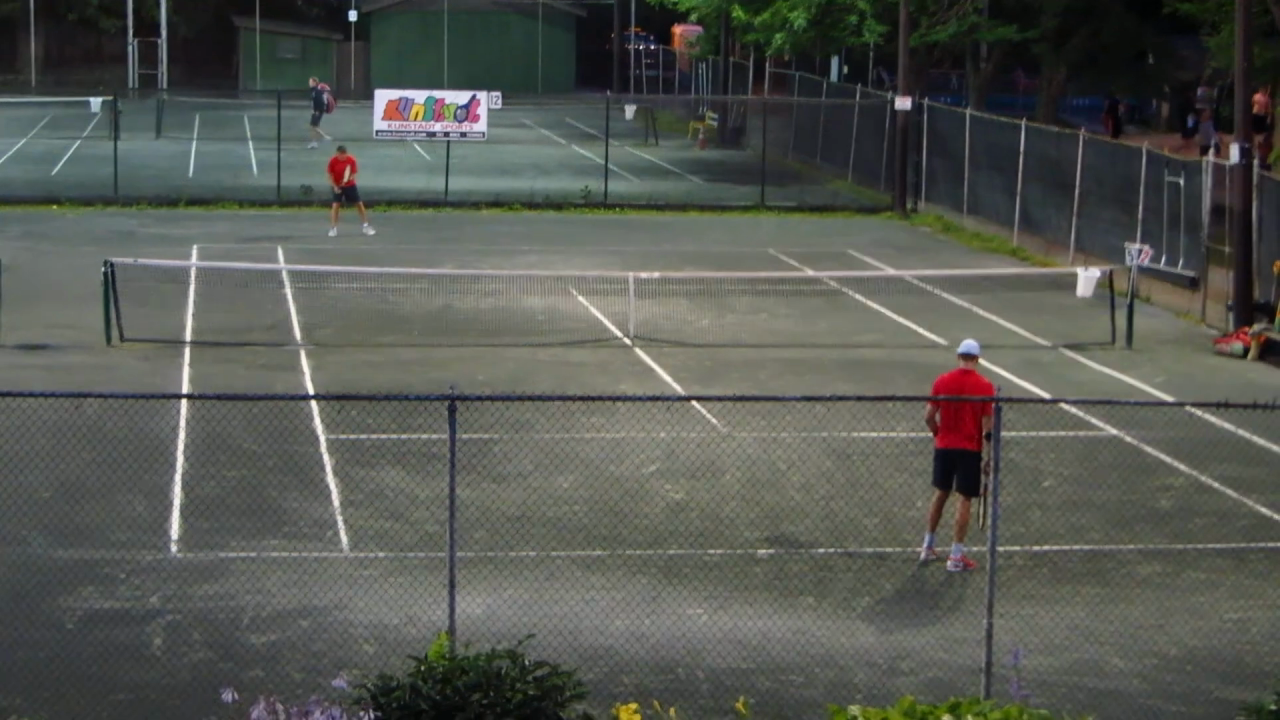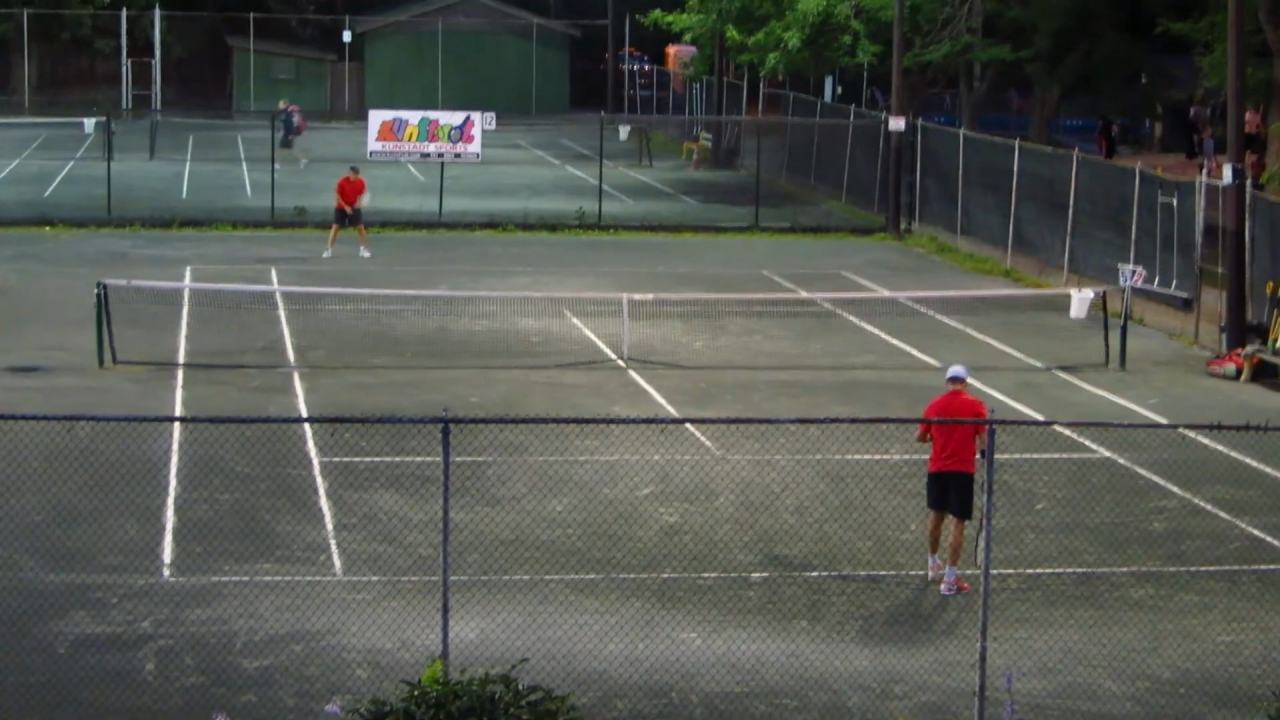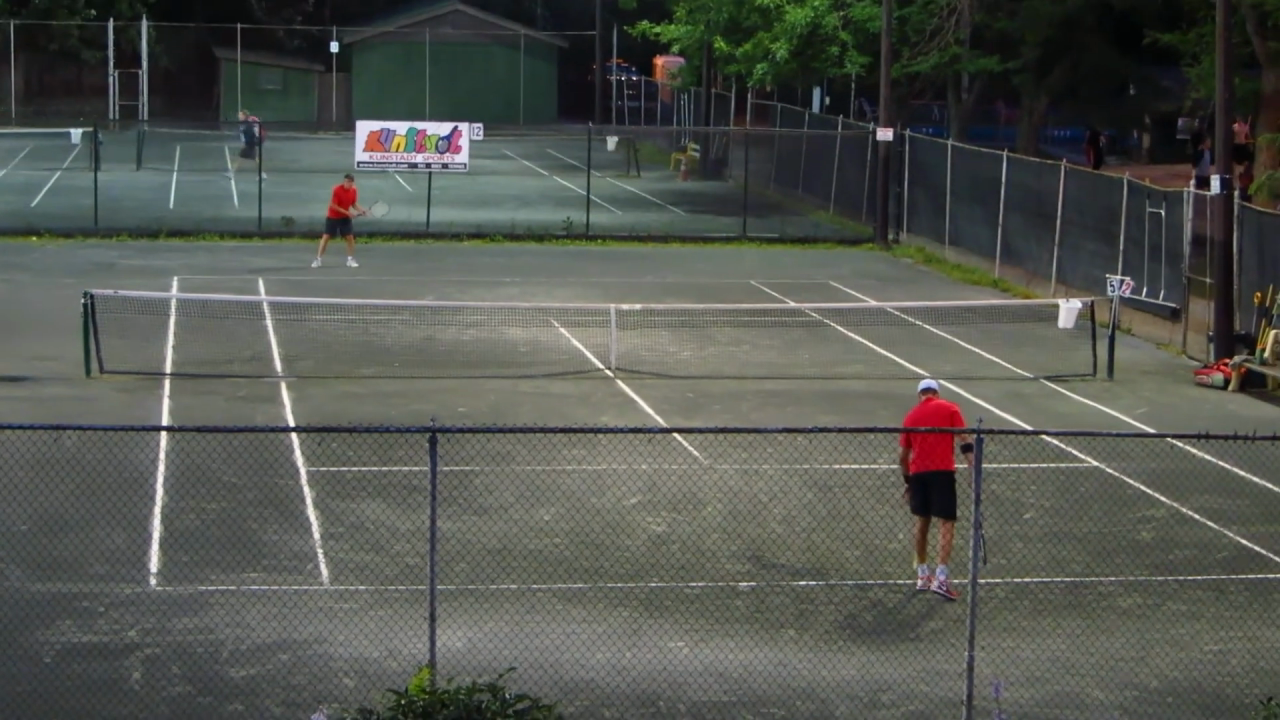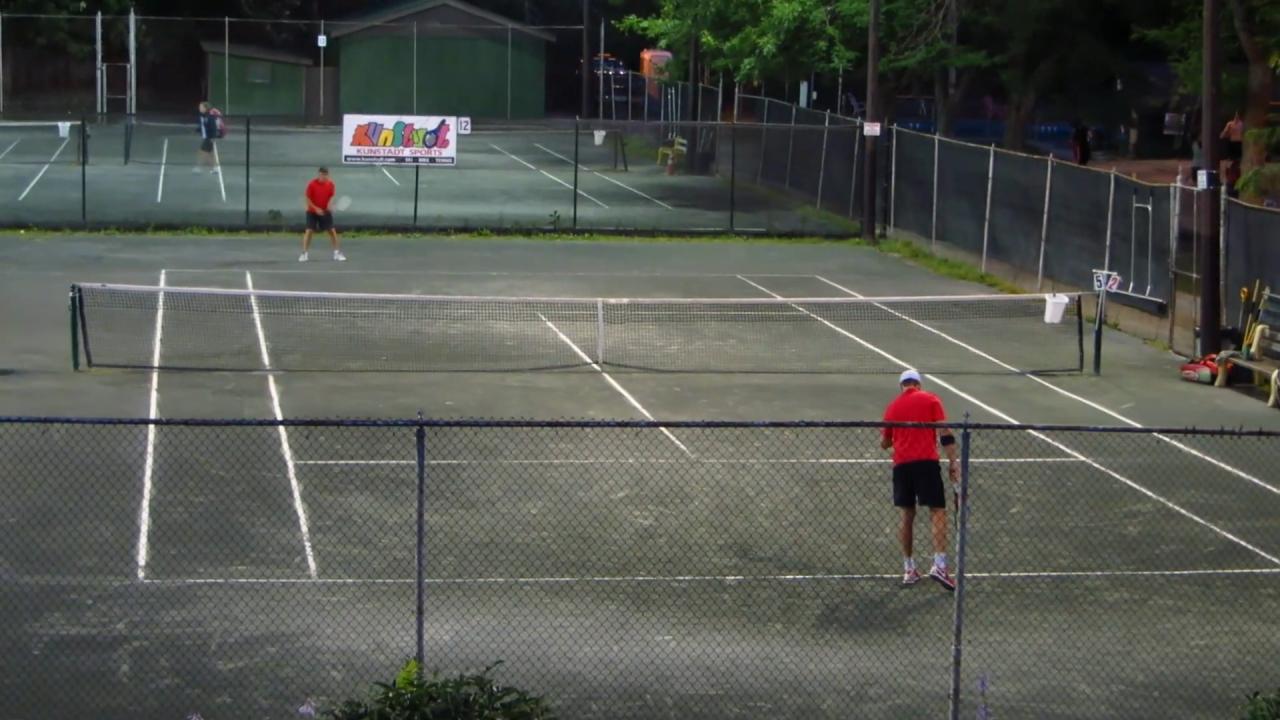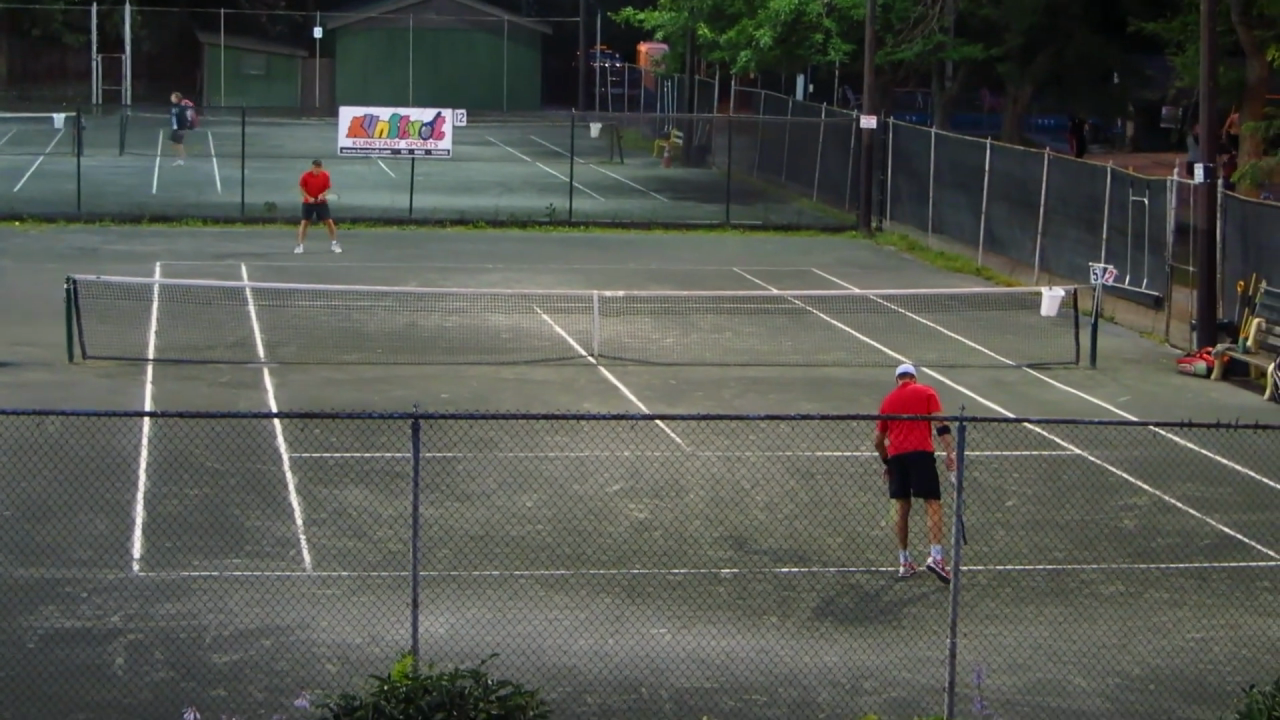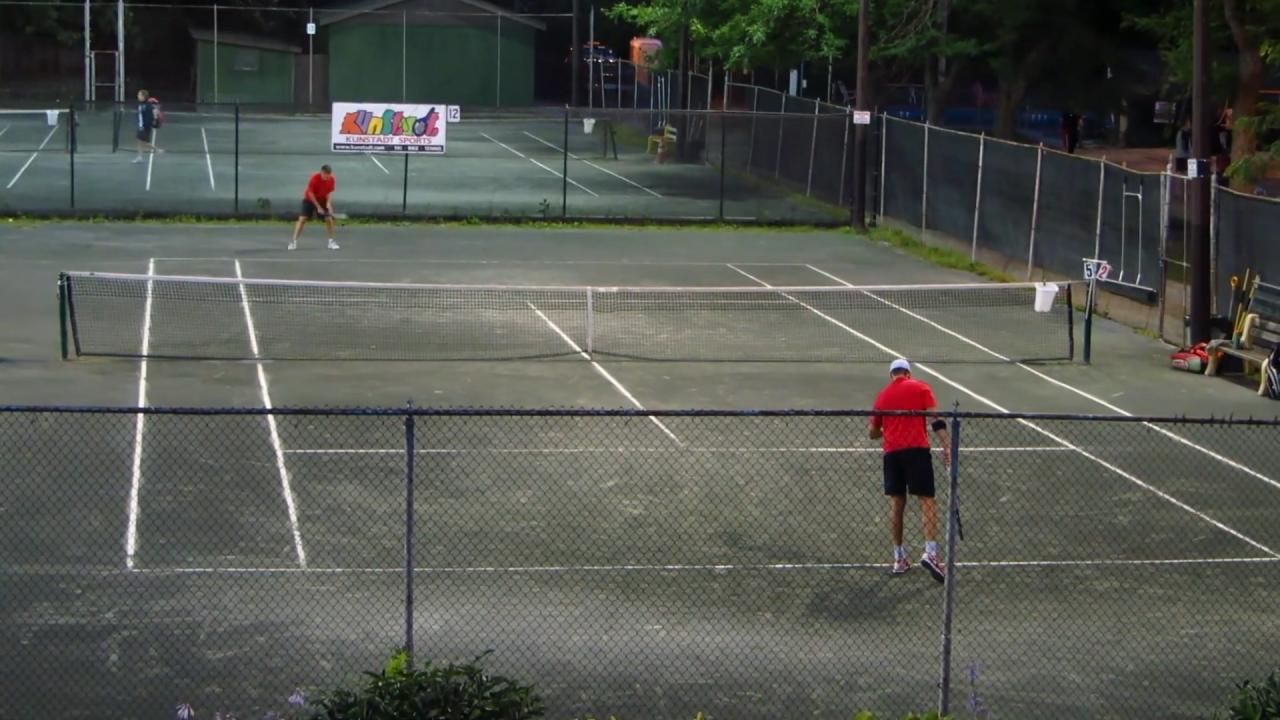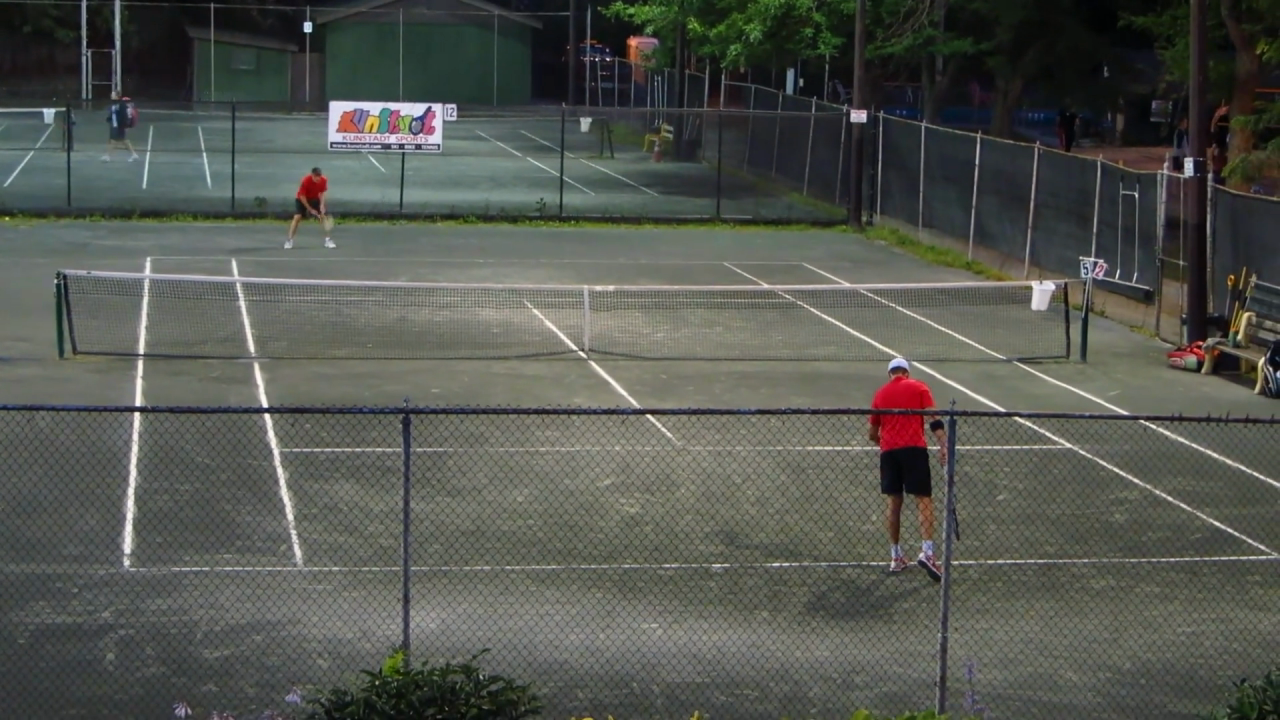
dt=0.4s
person 1, frame 1
left shoulder: (942, 381)
right shoulder: (984, 386)
left elbow: (929, 417)
right elbow: (988, 426)
right wrist: (990, 457)
left hip: (944, 447)
right hip: (969, 450)
left knee: (940, 495)
right knee: (964, 501)
left ankle: (928, 547)
right ankle: (956, 557)
person 1, frame 2
left shoulder: (934, 405)
right shoulder: (975, 405)
left elbow: (920, 437)
right elbow: (983, 443)
left hip: (936, 469)
right hip: (962, 470)
left knee: (936, 516)
right knee: (958, 523)
left ankle: (933, 566)
right ankle: (949, 580)
person 1, frame 3
left shoulder: (911, 416)
right shoulder: (949, 408)
left elbow: (903, 456)
right elbow: (964, 441)
left wrist: (907, 482)
right wrist: (974, 469)
left hip: (917, 473)
right hip: (942, 471)
left knee: (922, 523)
right knee: (946, 524)
left ankle: (923, 575)
right ankle: (940, 578)
person 1, frame 4
left shoulder: (892, 406)
right shoulder: (930, 399)
left elbow: (885, 443)
right elbow: (944, 432)
right wrist: (953, 462)
left hip: (901, 464)
right hip: (926, 461)
left knee: (907, 515)
right knee: (937, 512)
left ankle: (909, 569)
right ankle: (939, 565)
person 1, frame 5
left shoulder: (888, 400)
right shoulder: (926, 392)
left elbow: (878, 440)
right elbow: (940, 424)
left wrist: (887, 463)
right wrist: (950, 452)
left hip: (896, 456)
right hip: (921, 453)
left knee: (902, 508)
right knee: (932, 504)
left ankle: (904, 562)
right ankle: (935, 556)
person 1, frame 6
left shoulder: (883, 395)
right shoulder: (921, 387)
left elbow: (873, 433)
right elbow: (935, 419)
right wrist: (946, 446)
left hip: (891, 453)
right hip: (916, 449)
left knee: (897, 504)
right knee: (927, 501)
left ankle: (899, 558)
right ankle: (930, 552)
person 1, frame 7
left shoulder: (880, 394)
right shoulder: (919, 387)
left elbow: (872, 433)
right elbow: (934, 420)
right wrist: (943, 446)
left hip: (888, 452)
right hip: (913, 449)
left knee: (894, 503)
right knee: (923, 500)
left ankle: (896, 557)
right ankle: (927, 552)
